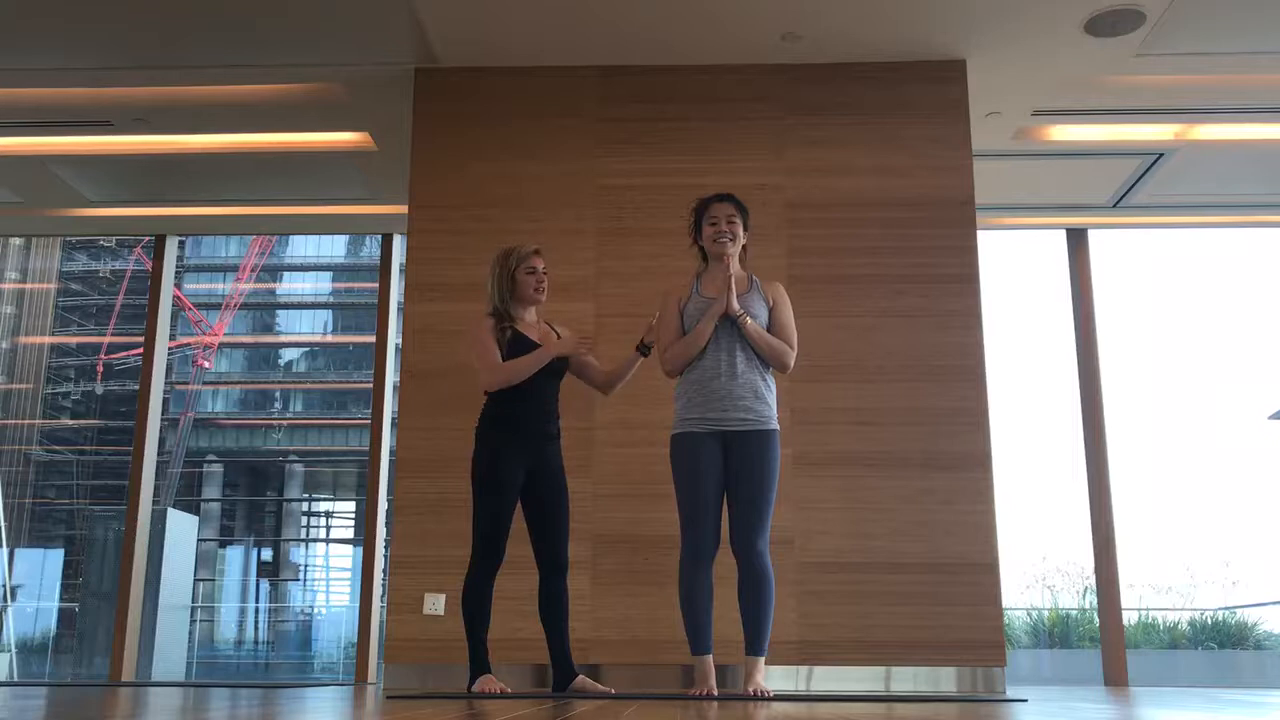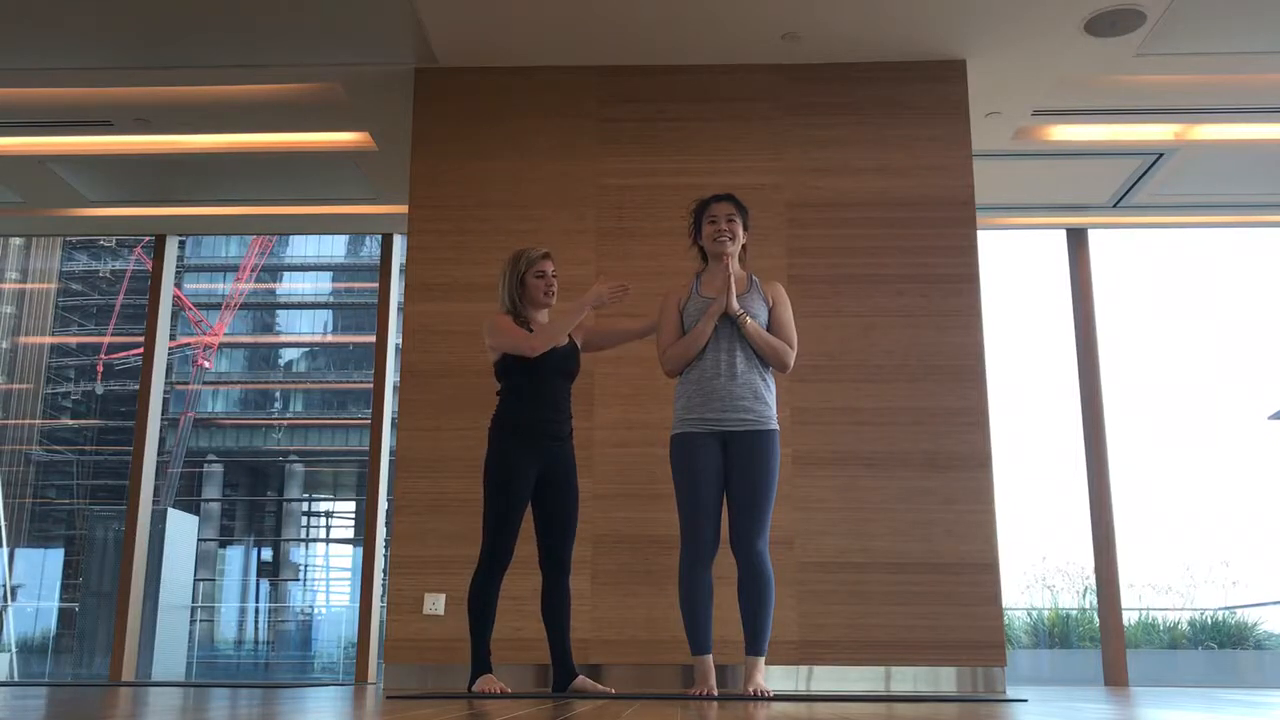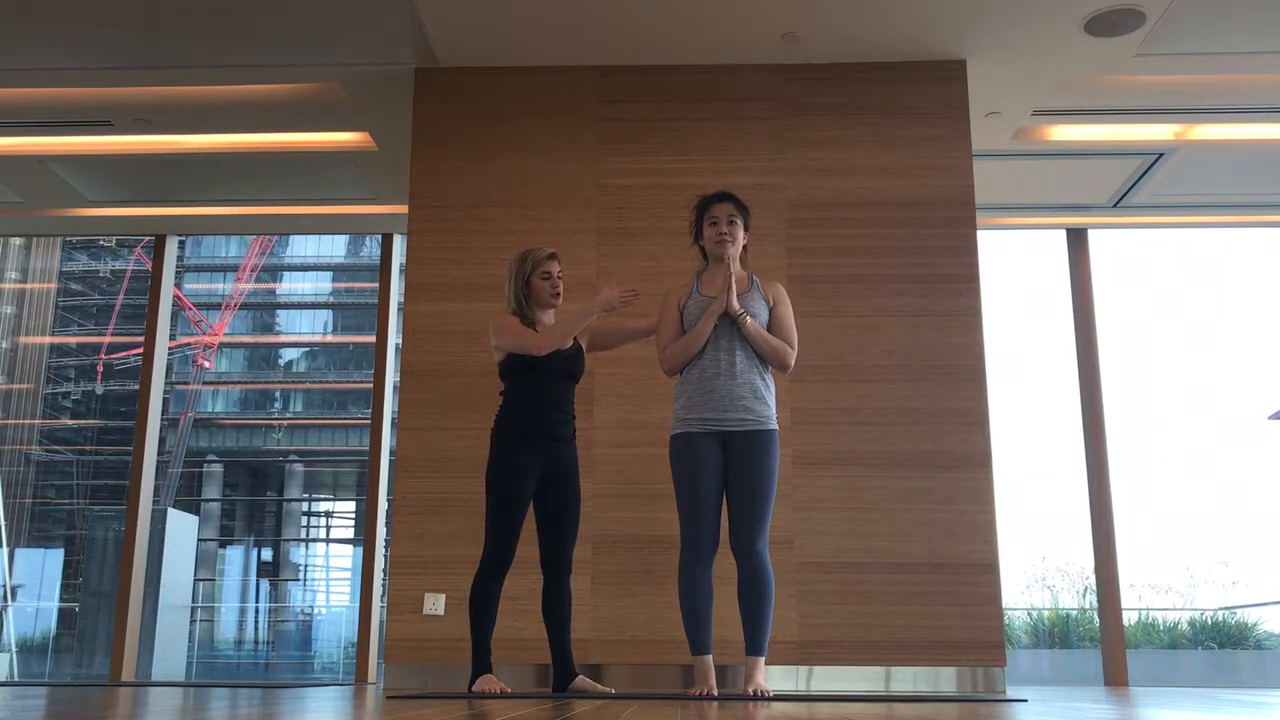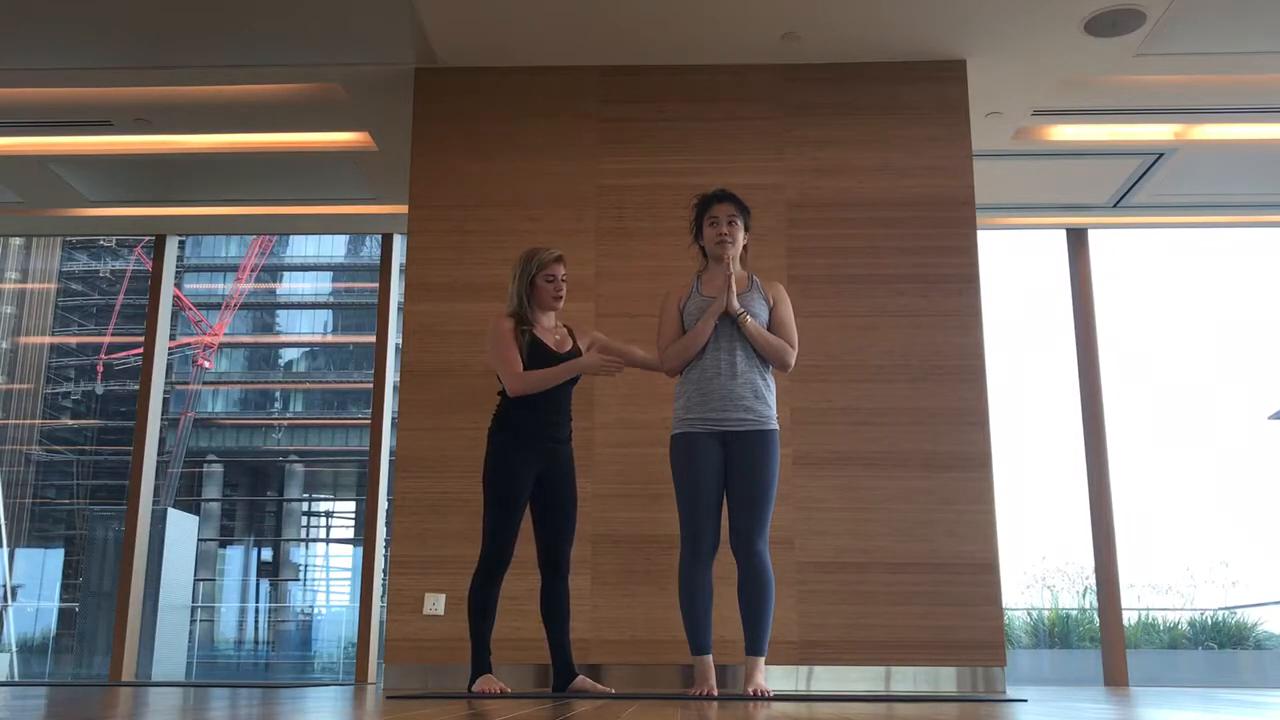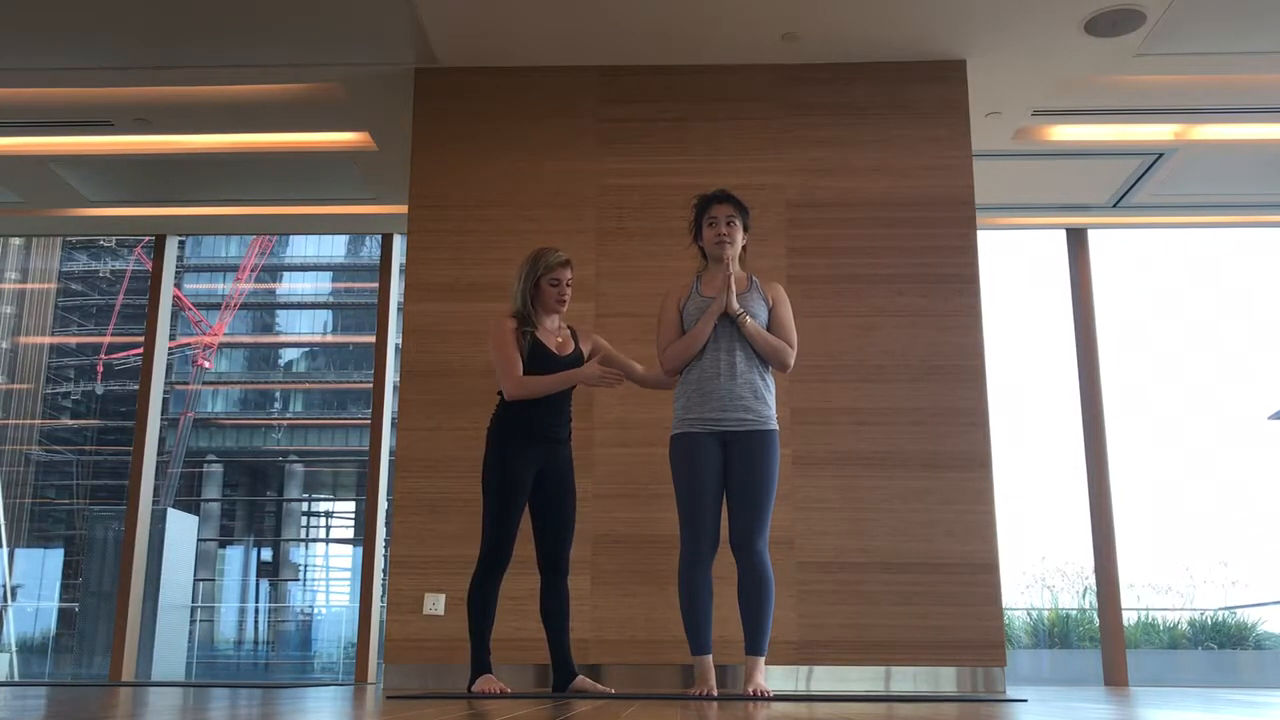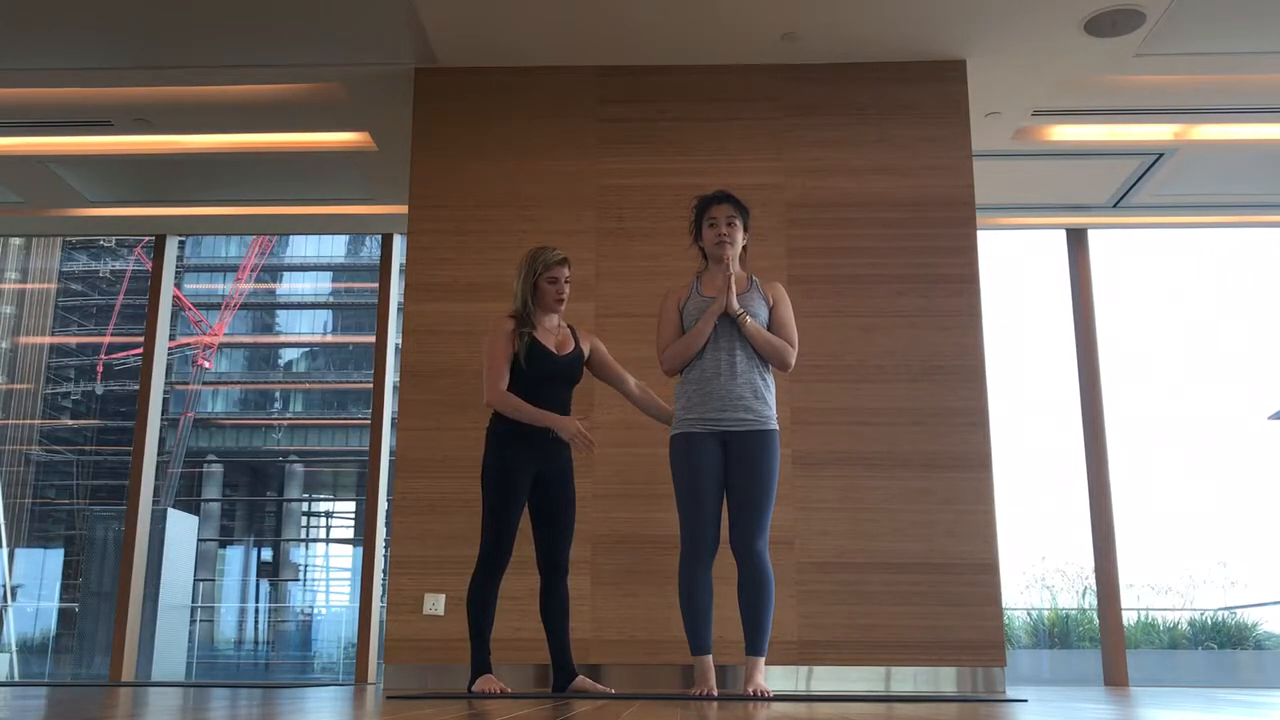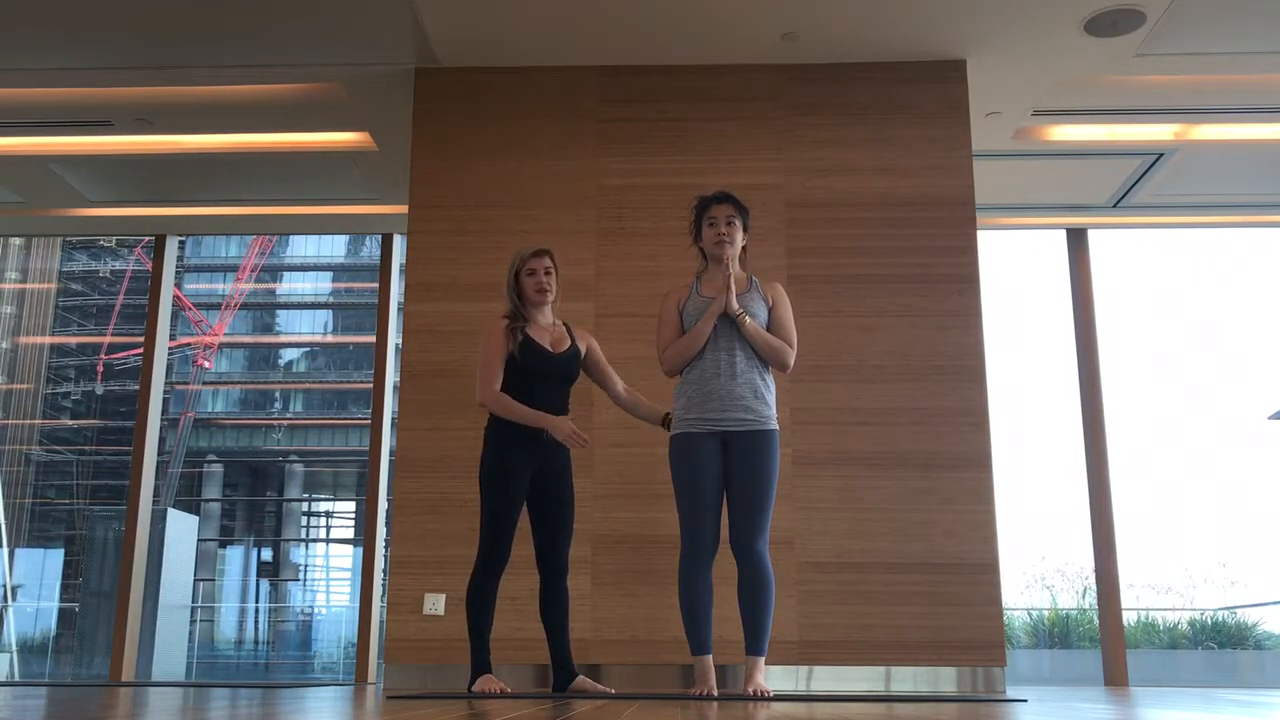
dt=0.7s
person 1, frame 1
left shoulder: (769, 293)
right shoulder: (681, 297)
left elbow: (787, 359)
right elbow: (670, 363)
left wrist: (740, 315)
right wrist: (713, 314)
left hip: (755, 428)
right hip: (696, 429)
left knee: (752, 547)
right knee: (698, 546)
left ankle: (755, 667)
right ankle: (703, 668)
person 1, frame 2
left shoulder: (769, 292)
right shoulder: (680, 297)
left elbow: (786, 359)
right elbow: (669, 363)
left wrist: (738, 314)
right wrist: (713, 313)
left hip: (755, 428)
right hip: (695, 429)
left knee: (751, 546)
right knee: (698, 546)
left ankle: (755, 666)
right ankle: (703, 667)
person 1, frame 3
left shoulder: (770, 293)
right shoulder: (681, 297)
left elbow: (787, 359)
right elbow: (669, 362)
left wrist: (739, 313)
right wrist: (712, 313)
left hip: (755, 428)
right hip: (695, 429)
left knee: (751, 547)
right knee: (698, 547)
left ankle: (756, 667)
right ankle: (703, 668)
person 1, frame 4
left shoulder: (769, 292)
right shoulder: (681, 296)
left elbow: (787, 358)
right elbow: (670, 362)
left wrist: (739, 313)
right wrist: (713, 312)
left hip: (755, 427)
right hip: (695, 429)
left knee: (752, 546)
right knee: (698, 547)
left ankle: (756, 666)
right ankle: (703, 667)
person 1, frame 5
left shoulder: (768, 293)
right shoulder: (681, 297)
left elbow: (786, 359)
right elbow: (669, 362)
left wrist: (738, 313)
right wrist: (712, 312)
left hip: (754, 429)
right hip: (695, 430)
left knee: (751, 547)
right knee: (698, 547)
left ankle: (756, 667)
right ankle: (703, 668)
person 1, frame 6
left shoulder: (769, 293)
right shoulder: (680, 297)
left elbow: (787, 358)
right elbow: (669, 362)
left wrist: (739, 313)
right wrist: (713, 312)
left hip: (755, 428)
right hip: (695, 430)
left knee: (752, 546)
right knee: (698, 546)
left ankle: (756, 666)
right ankle: (703, 668)
person 1, frame 7
left shoulder: (769, 293)
right shoulder: (680, 298)
left elbow: (786, 359)
right elbow: (669, 362)
left wrist: (738, 314)
right wrist: (713, 313)
left hip: (755, 428)
right hip: (695, 430)
left knee: (751, 547)
right knee: (698, 546)
left ankle: (756, 667)
right ankle: (703, 668)
person 2, frame 1
left shoulder: (558, 335)
right shoulder: (489, 328)
left elbow: (606, 383)
right elbow: (493, 378)
left wrist: (643, 349)
right wrist: (553, 350)
left hip: (546, 451)
right hip: (500, 448)
left knee: (555, 562)
right knee: (488, 557)
left ankle: (565, 671)
right ankle: (479, 670)
person 2, frame 2
left shoulder: (574, 332)
right shoulder: (500, 326)
left elbow: (638, 331)
right elbow: (534, 346)
right wrist: (586, 303)
left hip: (558, 451)
right hip: (513, 447)
left knee: (558, 563)
right knee: (496, 556)
left ankle: (564, 671)
right ankle: (480, 670)
person 2, frame 3
left shoulder: (580, 333)
right shoulder: (505, 326)
left elbow: (640, 330)
right elbow: (540, 346)
right wrist: (595, 305)
left hip: (562, 451)
right hip: (516, 447)
left knee: (559, 564)
right knee: (498, 557)
left ankle: (565, 671)
right ankle: (481, 669)
person 2, frame 4
left shoulder: (581, 338)
right shoulder: (506, 328)
left elbow: (645, 358)
right elbow: (516, 384)
right wrist: (579, 366)
left hip: (557, 453)
right hip: (512, 448)
left knee: (557, 564)
right knee: (496, 556)
left ankle: (565, 671)
right ankle: (480, 670)
person 2, frame 5
left shoulder: (582, 339)
right shoulder: (509, 328)
left elbow: (642, 374)
right elbow: (512, 387)
right wrist: (577, 376)
left hip: (556, 454)
right hip: (511, 449)
left knee: (556, 565)
right knee: (496, 555)
left ankle: (564, 671)
right ankle: (480, 670)
person 2, frame 6
left shoulder: (582, 341)
right shoulder: (508, 330)
left elbow: (632, 389)
right elbow: (495, 395)
left wrist: (678, 420)
right wrist: (556, 420)
left hip: (556, 458)
right hip: (510, 451)
left knee: (556, 565)
right knee: (495, 556)
left ankle: (565, 672)
right ankle: (480, 670)
person 2, frame 7
left shoulder: (579, 339)
right shoulder: (504, 330)
left elbow: (620, 394)
right elbow: (487, 395)
left wrist: (666, 417)
right wrist: (548, 421)
left hip: (554, 458)
right hip: (508, 450)
left knee: (556, 564)
right knee: (494, 556)
left ankle: (565, 671)
right ankle: (481, 670)
